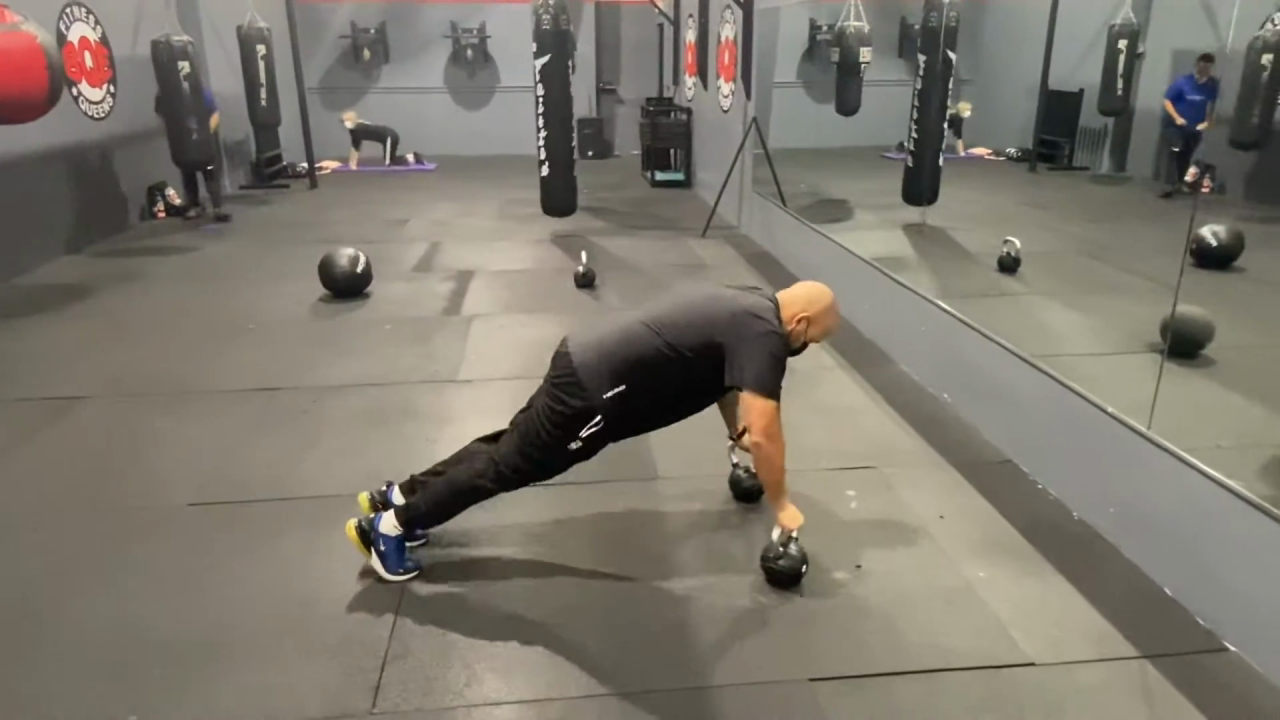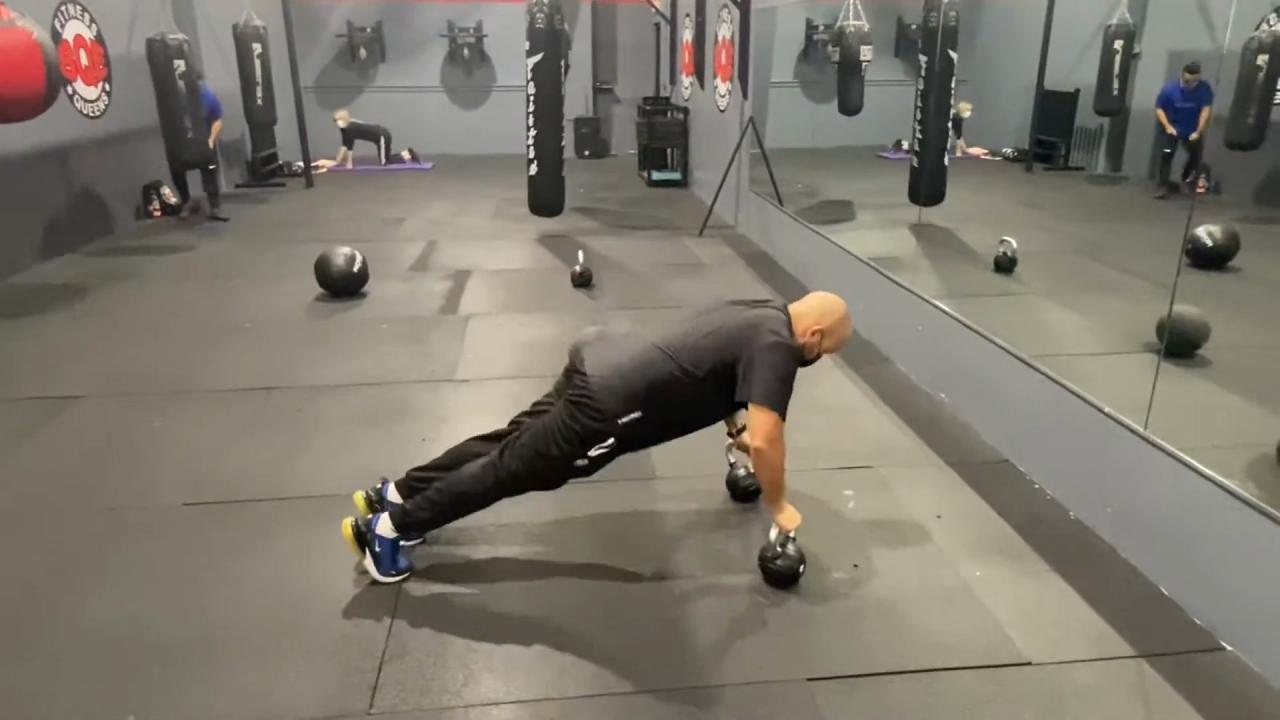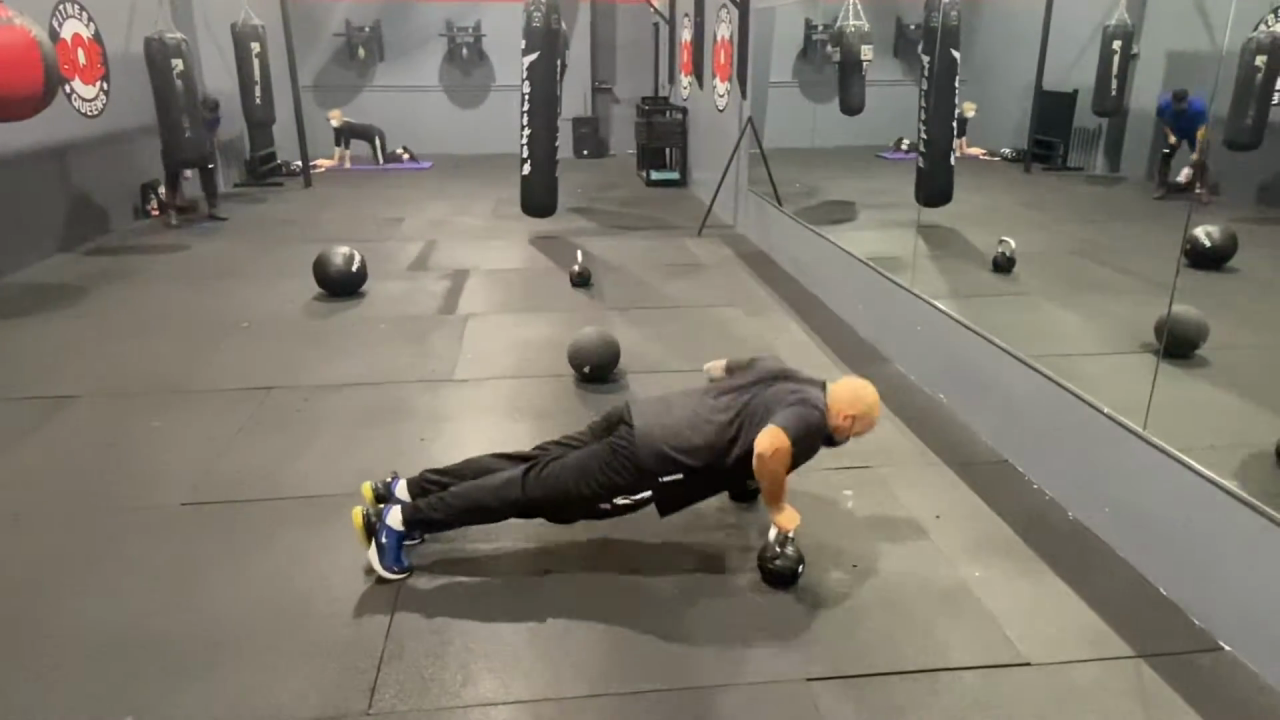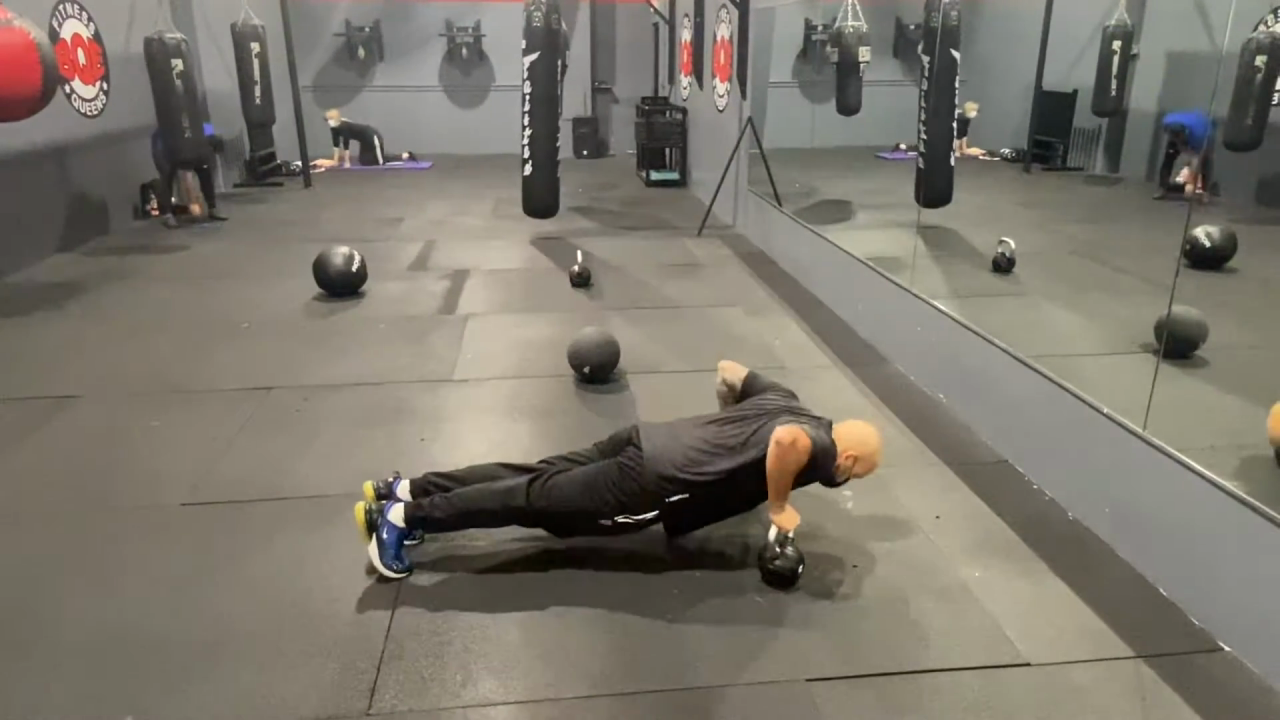
dt=0.3s
person 1, frame 1
left shoulder: (749, 308)
right shoulder: (764, 336)
right elbow: (767, 433)
left wrist: (739, 436)
right wrist: (782, 506)
left hip: (586, 359)
right hip: (596, 386)
left knee: (508, 448)
right knee: (511, 464)
left ankle: (399, 495)
right ankle: (388, 526)
person 1, frame 2
left shoulder: (761, 315)
right shoulder: (777, 348)
right elbow: (765, 442)
left wrist: (735, 430)
right wrist: (779, 508)
left hip: (601, 366)
right hip: (609, 408)
left knee: (506, 446)
right knee: (510, 469)
left ankle: (391, 493)
right ankle: (385, 526)
person 1, frame 3
left shoulder: (787, 378)
right shoulder: (810, 415)
left elbow: (714, 369)
right elbow: (770, 450)
right wrist: (778, 509)
left hip: (639, 419)
right hip: (648, 461)
left knee: (532, 469)
right knee: (534, 492)
left ankle: (400, 490)
right ankle: (397, 521)
person 1, frame 4
left shoulder: (789, 407)
right shoulder: (816, 441)
left elbow: (728, 369)
right elbow: (785, 443)
right wrist: (778, 507)
left hip: (645, 442)
right hip: (651, 481)
left knee: (534, 480)
right knee: (536, 502)
left ankle: (402, 490)
right ankle: (402, 515)
